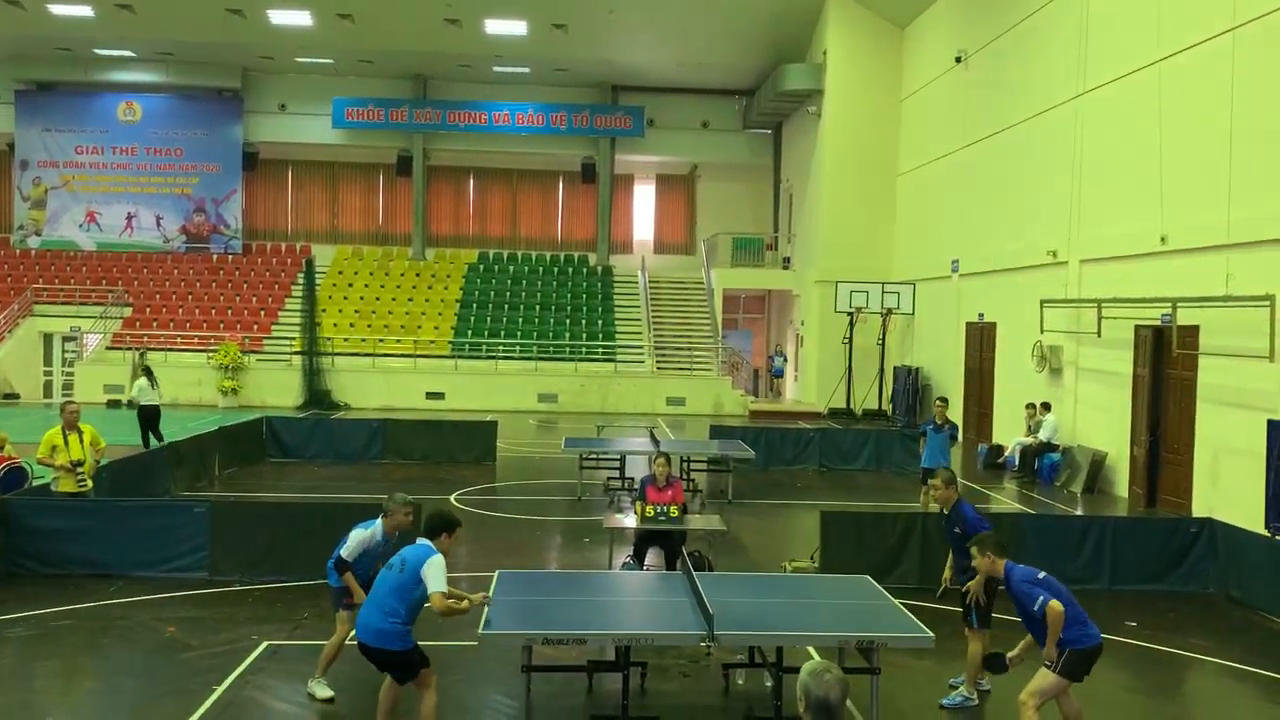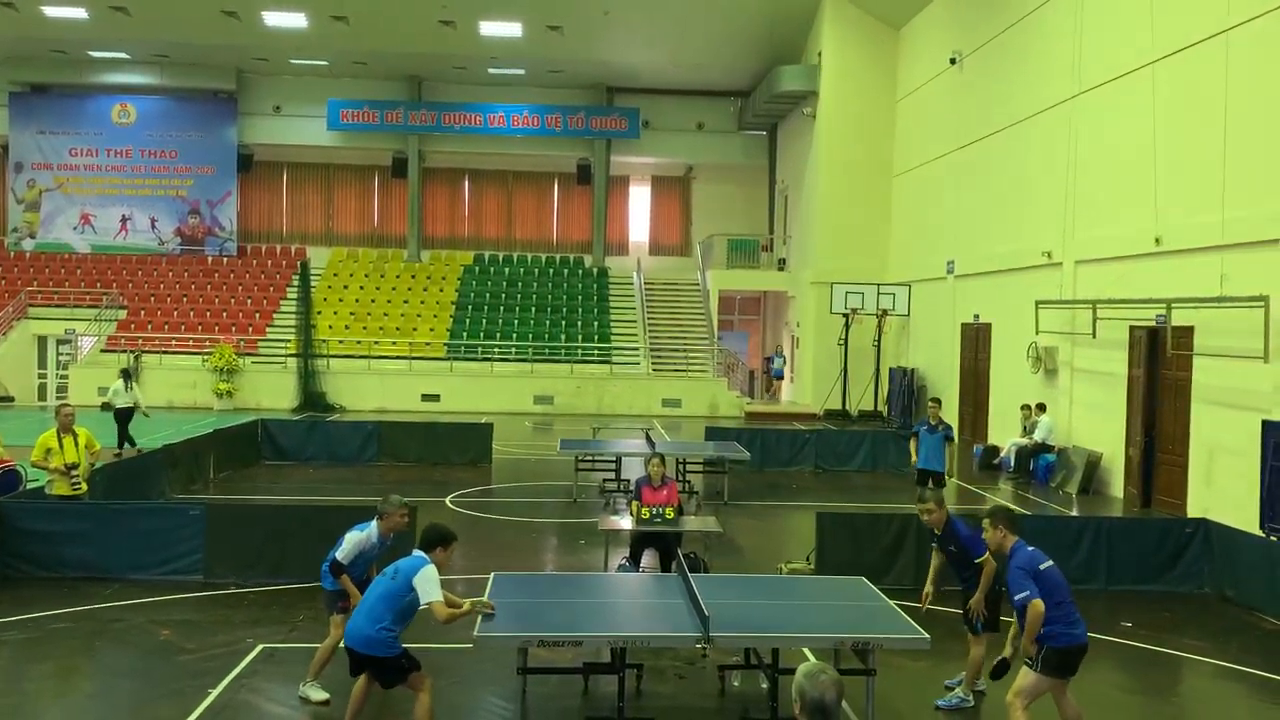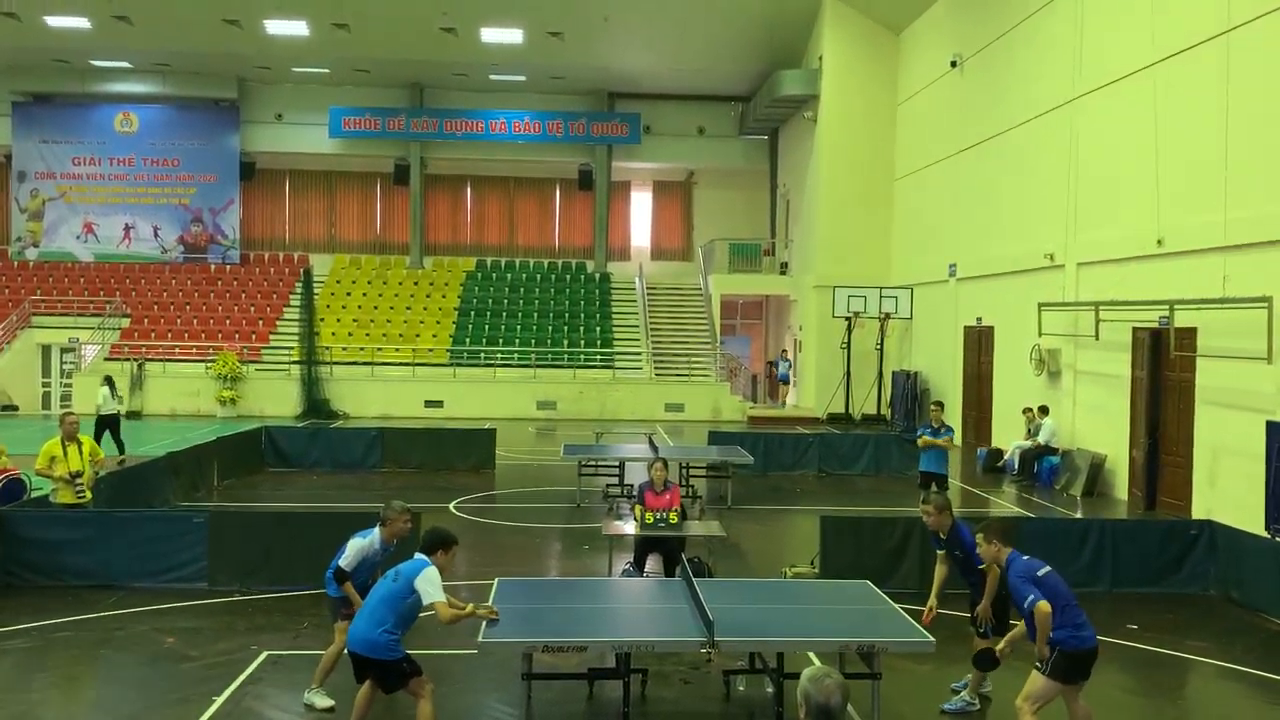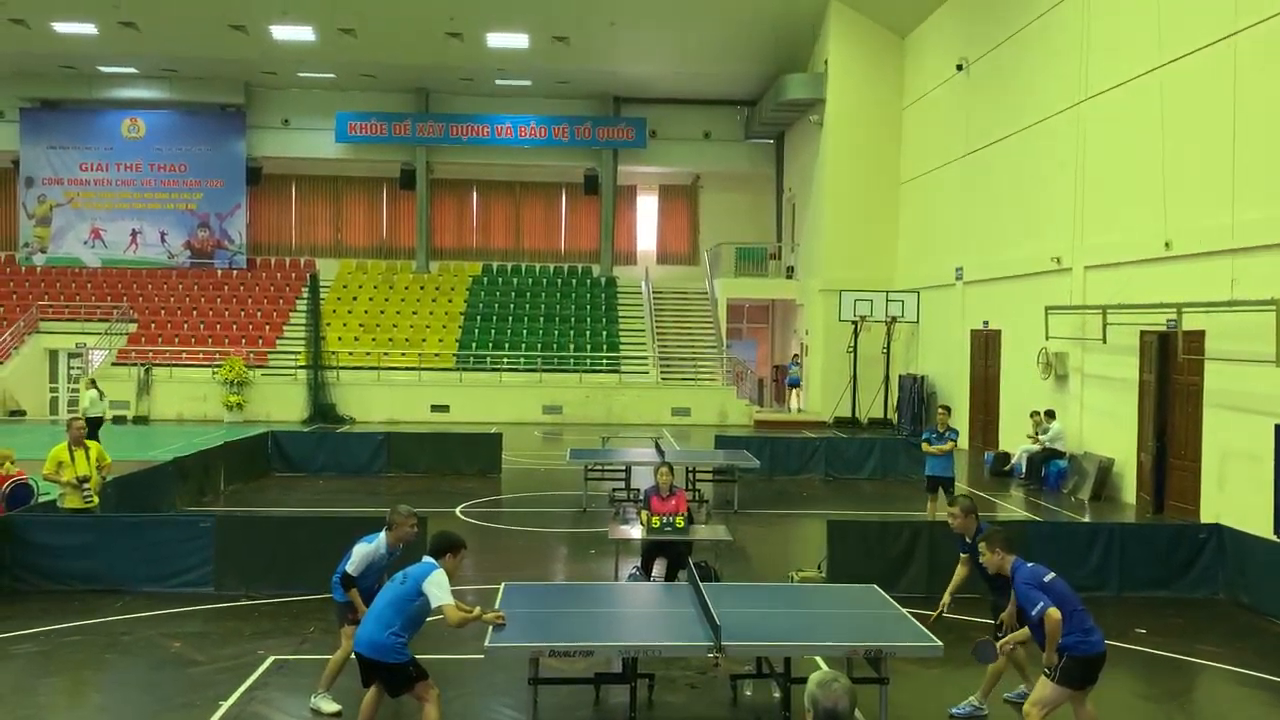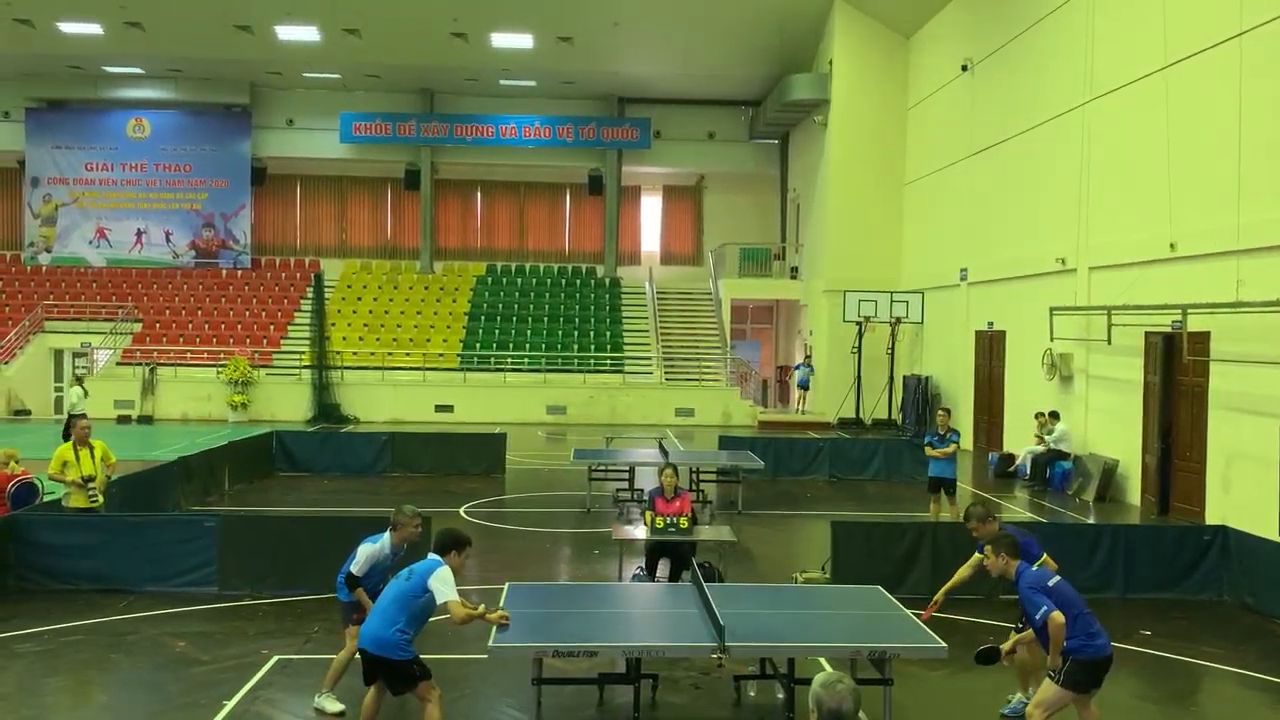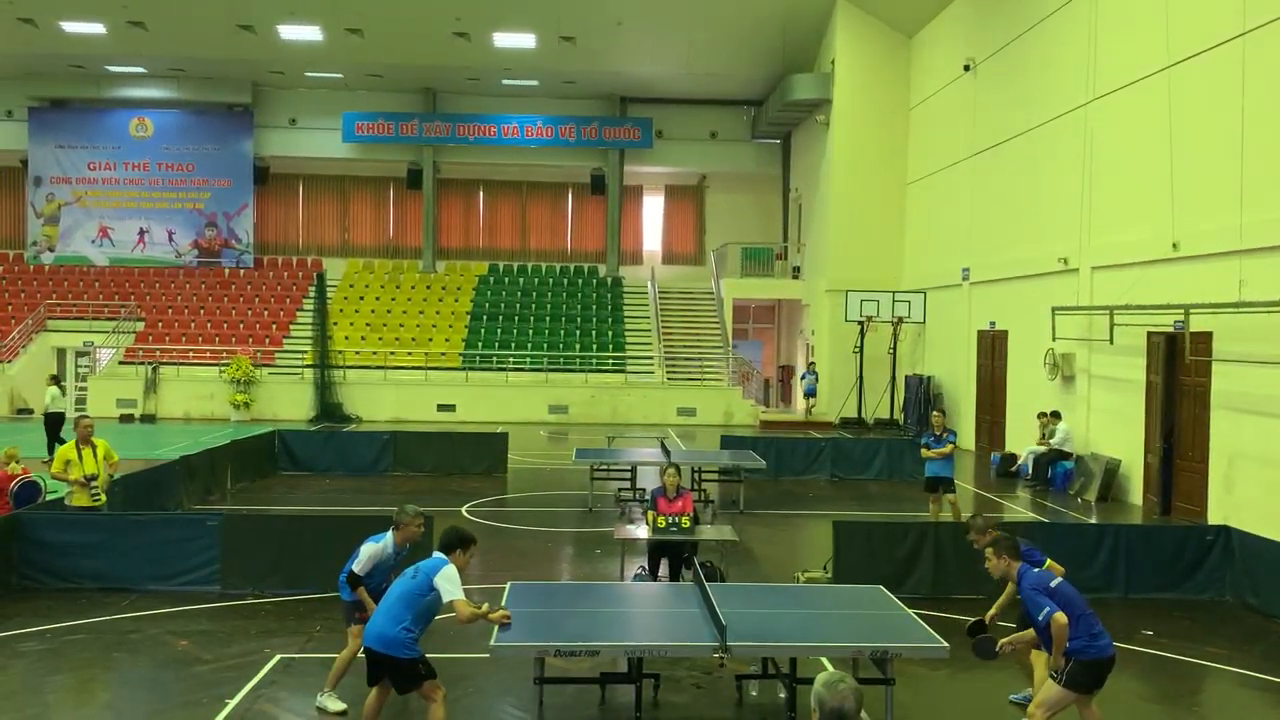
dt=0.4s
person 1, frame 1
left shoulder: (968, 515)
right shoulder: (947, 511)
left wrist: (980, 580)
right wrist: (949, 568)
left hip: (976, 581)
right hip: (967, 578)
left knee: (974, 633)
right knee: (979, 630)
left ankle: (969, 692)
right ankle: (980, 678)
person 1, frame 2
left shoulder: (962, 532)
right shoulder: (935, 527)
left elbow: (990, 564)
right elbow: (938, 551)
left wrist: (980, 596)
right wrist: (930, 582)
left hip: (984, 588)
right hip: (969, 585)
left knee: (978, 638)
right knee: (973, 634)
left ankle: (964, 693)
right ankle: (974, 678)
person 1, frame 3
left shoulder: (966, 537)
right shoulder: (938, 533)
left elbow: (993, 571)
right elbow: (943, 562)
left wrist: (986, 604)
right wrist: (934, 596)
left hip: (992, 592)
right hip: (976, 589)
left knee: (984, 642)
right knee: (978, 636)
left ankle: (970, 697)
right ankle: (980, 680)
person 1, frame 4
right shoulder: (964, 536)
right elbow: (964, 565)
left wrist: (1011, 610)
right wrist: (949, 593)
left hip: (1013, 597)
right hip: (999, 595)
left ankle: (979, 702)
right ankle: (1029, 688)
person 1, frame 5
left shoulder: (1018, 540)
right shoulder: (990, 540)
left elbow: (1051, 567)
right elbow: (970, 567)
right wrist: (944, 590)
left ankle: (1023, 696)
right ankle: (1037, 691)
person 1, frame 6
left shoulder: (1019, 551)
left elbow: (1059, 571)
right elbow: (1015, 583)
right wrist: (996, 608)
left knee: (1038, 658)
right ankle: (1034, 692)
person 2, frame 1
left shoulder: (393, 533)
right shoulder: (364, 533)
right elbow: (340, 564)
right wrist: (357, 592)
left hip: (365, 576)
right hip: (342, 579)
right knee: (344, 630)
right ankle: (317, 680)
person 2, frame 2
left shoulder: (387, 535)
right shoulder: (359, 535)
right elbow: (336, 567)
left wrist: (372, 583)
right wrist: (354, 595)
left hip: (358, 579)
right hip: (336, 582)
right knee: (337, 634)
right ankle: (308, 684)
person 2, frame 3
left shoulder: (390, 541)
right shoulder: (362, 542)
right elbow: (339, 574)
right wrist: (357, 602)
left hip: (363, 586)
right hip: (340, 589)
right knee: (343, 640)
right ankle: (313, 691)
person 2, frame 4
left shoulder: (396, 545)
right shoulder: (368, 547)
right elbow: (347, 580)
right wrist: (361, 609)
left hip: (369, 591)
right hip: (347, 594)
right knee: (349, 645)
right ankle: (320, 696)
person 2, frame 5
left shoulder: (400, 545)
right shoulder: (373, 547)
right elbow: (351, 580)
right wrist: (369, 607)
left hip: (374, 591)
right hip: (352, 594)
right knee: (354, 646)
right ankle: (323, 695)
person 2, frame 6
left shoulder: (403, 545)
right shoulder: (375, 547)
right elbow: (353, 579)
right wrist: (370, 606)
left hip: (377, 590)
right hip: (355, 593)
right knee: (356, 644)
right ankle: (326, 694)
person 3, frame 1
left shoulder: (409, 552)
right shoulder: (434, 558)
right elbow: (439, 606)
left wrist: (469, 597)
right wrist: (463, 609)
left hip: (365, 631)
right hip: (390, 636)
left knee: (398, 677)
right knee: (428, 685)
person 3, frame 2
left shoulder: (406, 563)
right shoulder: (426, 569)
left elbow: (436, 594)
right elbow: (442, 615)
left wrist: (470, 604)
right wrist: (465, 611)
left hip: (353, 635)
right hip: (377, 641)
left knee: (369, 676)
right knee: (423, 687)
person 3, frame 3
left shoulder: (408, 567)
right shoulder: (427, 570)
left elbow: (440, 598)
right elbow: (445, 616)
left wrist: (476, 611)
right wrist: (468, 613)
left hip: (356, 640)
right hip: (380, 644)
left knee: (373, 681)
right knee: (424, 692)
person 3, frame 4
left shoulder: (416, 570)
right shoulder: (435, 573)
left elbow: (448, 602)
right elbow: (454, 619)
left wrist: (483, 617)
right wrist: (475, 616)
left hip: (363, 642)
right hip: (387, 647)
left knee: (379, 686)
right knee: (430, 696)
person 3, frame 5
left shoulder: (421, 567)
right shoulder: (440, 570)
left elbow: (454, 601)
right elbow: (458, 616)
left wrist: (488, 617)
right wrist: (479, 613)
left hip: (367, 639)
right hip: (391, 644)
left knee: (379, 686)
right knee: (431, 697)
person 3, frame 6
left shoulder: (425, 566)
right shoulder: (446, 568)
left elbow: (459, 602)
right elbow: (464, 615)
left wrist: (490, 617)
right wrist: (483, 612)
left hip: (372, 637)
right hip: (397, 643)
left knee: (382, 688)
right knee: (436, 696)
person 4, frame 1
left shoulder: (1018, 581)
right shoulder: (1018, 574)
left elbow: (1056, 609)
left wrist: (1050, 647)
right wrist: (1019, 650)
left hip: (1077, 645)
right hip: (1086, 641)
left knee: (1028, 702)
right knee: (1058, 689)
person 4, frame 2
left shoulder: (1018, 564)
right shoulder: (1030, 554)
left elbow: (1037, 608)
left wrist: (1026, 643)
right wrist: (1010, 643)
left hip: (1055, 643)
right hip: (1075, 638)
left knee: (1016, 702)
right knee: (1059, 692)
person 4, frame 3
left shoulder: (1016, 573)
right shoulder: (1026, 563)
left elbow: (1044, 610)
left wrist: (1041, 646)
right wrist: (1007, 641)
left hip: (1066, 647)
right hip: (1085, 642)
right knee: (1072, 697)
person 4, frame 4
left shoulder: (1022, 581)
right shoulder: (1032, 570)
left elbow: (1054, 617)
left wrist: (1050, 654)
right wrist: (1012, 638)
left hip: (1076, 652)
right hip: (1093, 647)
right knee: (1079, 702)
person 4, frame 5
left shoulder: (1026, 585)
right shoulder: (1037, 573)
left elbow: (1057, 621)
left wrist: (1054, 657)
right wrist: (1016, 641)
left hip: (1082, 656)
right hip: (1098, 651)
right knee: (1082, 703)
person 4, frame 6
left shoulder: (1029, 586)
right shoulder: (1037, 575)
left elbow: (1060, 621)
left wrist: (1057, 658)
right wrist: (1013, 639)
left hip: (1084, 656)
right hip: (1101, 651)
right knee: (1083, 703)
